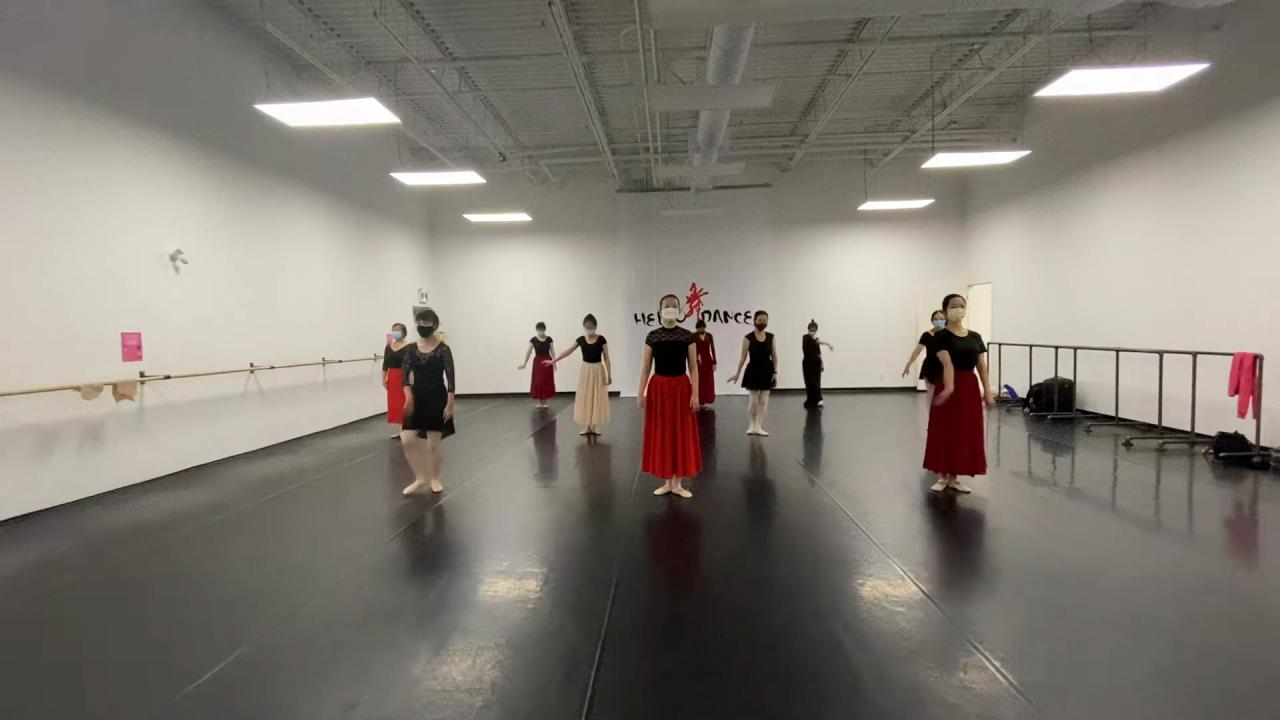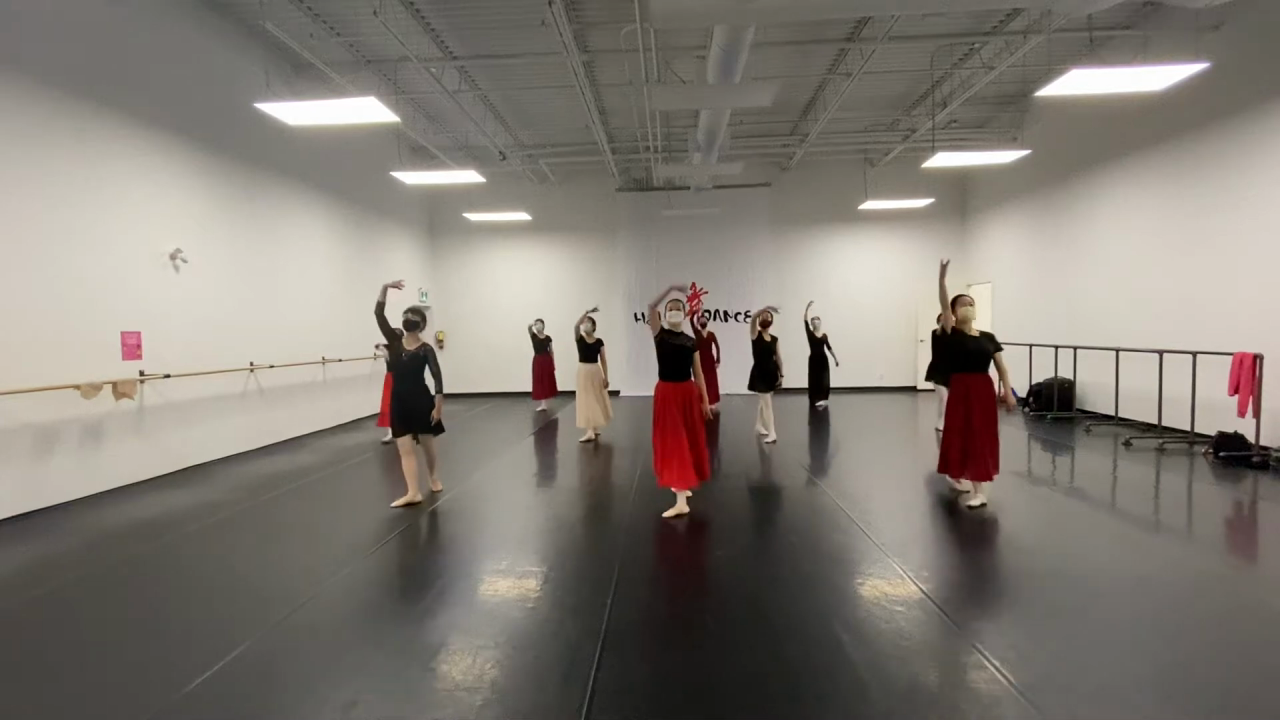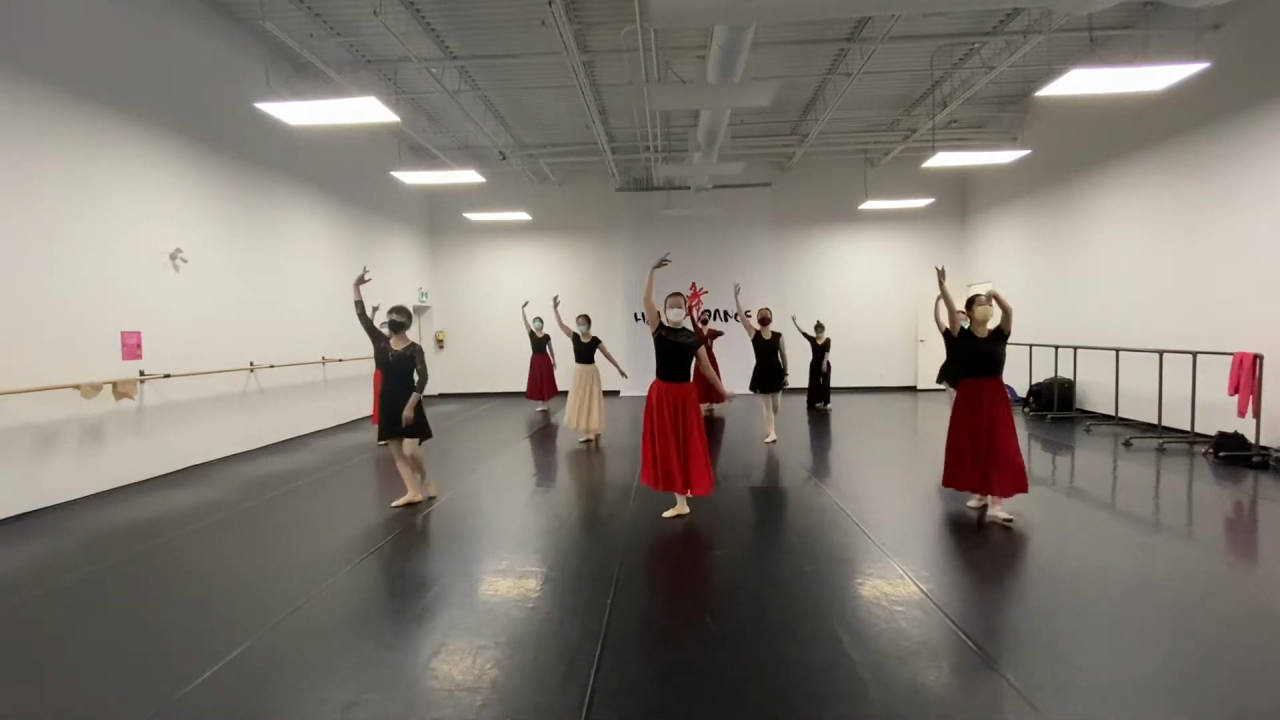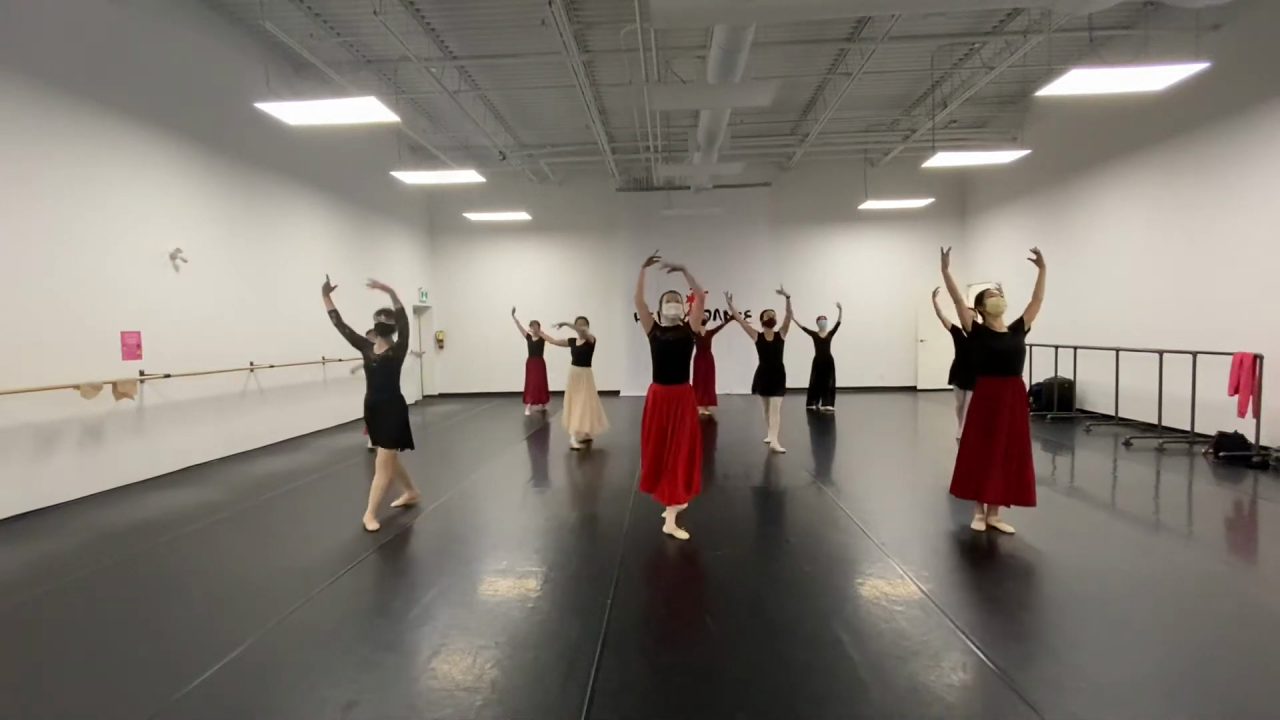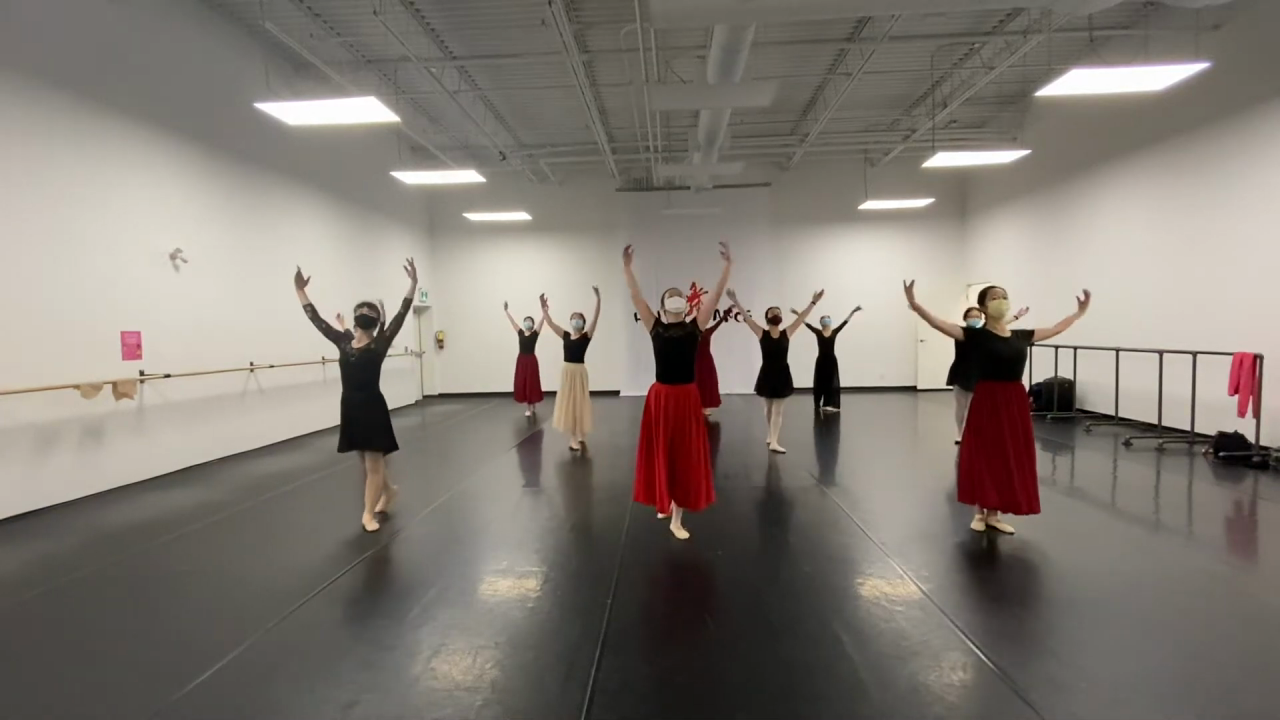
dt=0.7s
person 1, frame 1
left shoulder: (687, 336)
right shoulder: (653, 336)
left elbow: (693, 367)
right elbow: (646, 367)
left wrist: (695, 392)
right wrist: (641, 392)
left hip: (681, 386)
right hip: (659, 386)
left knee: (681, 435)
right knee: (661, 435)
left ankle: (677, 484)
right ankle: (667, 482)
person 1, frame 2
left shoulder: (690, 341)
right shoulder: (659, 333)
left elbow: (698, 372)
right elbow: (651, 309)
left wrist: (705, 400)
right wrist: (668, 291)
left hip: (688, 394)
right hip: (666, 393)
left knee: (688, 441)
right knee: (672, 443)
left ankle: (682, 484)
right ankle: (681, 501)
person 1, frame 3
left shoulder: (693, 337)
right shoulder: (658, 330)
left elbow: (705, 366)
right elbow: (646, 300)
left wrist: (722, 390)
right wrist: (653, 271)
left hip: (685, 394)
right hip: (660, 393)
left knee: (689, 444)
right knee: (665, 446)
left ankle: (688, 489)
right ankle: (680, 500)
person 1, frame 4
left shoulder: (690, 330)
right shoulder: (653, 330)
left elbow: (700, 297)
right elbow: (638, 300)
left wrist: (684, 271)
right wrist: (643, 269)
left hip: (682, 396)
right hip: (658, 395)
left knee: (680, 453)
right knee: (659, 451)
left ankle: (670, 520)
right ankle: (675, 501)
person 1, frame 5
left shoulder: (695, 327)
right shoulder: (655, 327)
left elbow: (716, 295)
right elbow: (635, 296)
left wrist: (727, 264)
right wrist: (627, 265)
left hip: (687, 397)
right hip: (660, 397)
left knee: (686, 456)
right knee: (660, 453)
left ankle: (677, 519)
right ankle: (665, 504)
person 2, frame 1
left shoulder: (975, 337)
right shoulder: (941, 336)
left elbow: (982, 366)
right elbow: (947, 361)
left wrist: (987, 391)
right wrist: (948, 387)
left hip: (970, 387)
right hip: (950, 386)
left knee: (967, 434)
right knee: (945, 433)
left ankle: (954, 478)
right ankle: (942, 477)
person 2, frame 2
left shoulder: (988, 338)
right shoulder: (952, 335)
left elbow: (1001, 365)
right elbow: (944, 306)
left wrist: (1007, 391)
right wrist: (942, 278)
left hip: (985, 390)
right hip: (961, 390)
left knee: (982, 438)
right knee: (963, 436)
left ankle: (959, 478)
right ankle: (978, 491)
person 2, frame 3
left shoulder: (1000, 335)
right shoulder: (962, 336)
left elbow: (1009, 312)
right elbow: (951, 310)
left wrist: (998, 298)
right wrist: (942, 286)
left hip: (995, 395)
right hip: (969, 395)
left knee: (1000, 449)
right knee: (971, 447)
left ankle: (995, 505)
right ankle: (980, 494)
person 2, frame 4
left shoulder: (1017, 330)
right shoulder: (976, 332)
left elbow: (1037, 300)
right elbow: (958, 300)
left wrist: (1042, 269)
right wrist: (946, 270)
left hip: (1014, 397)
right hip: (986, 396)
left knee: (1008, 456)
right knee: (981, 454)
left ankle: (994, 514)
right ankle: (980, 512)
person 2, frame 5
left shoulder: (1021, 337)
right shoulder: (976, 335)
left elbow: (1054, 330)
right elbow: (940, 325)
left wrist: (1079, 312)
right wrist: (914, 304)
left hip: (1016, 402)
right hip: (987, 401)
left knee: (1011, 459)
right knee: (984, 457)
left ankle: (994, 514)
right ankle: (979, 513)
person 3, frame 1
left shoulder: (443, 349)
right shoulder: (412, 349)
left elbow: (450, 378)
right elbow: (405, 375)
left wrist: (450, 404)
right wrist: (408, 395)
left hip: (437, 399)
right hip: (417, 399)
left knee: (434, 443)
right knee: (407, 440)
left ankle: (434, 478)
right ankle: (421, 478)
person 3, frame 2
left shoulder: (426, 349)
right shoulder: (394, 341)
left elbow: (437, 378)
right elbow: (379, 314)
left wrist: (438, 406)
right wrist: (385, 288)
left hip: (421, 400)
right hip: (399, 401)
left knee: (427, 443)
right knee: (405, 448)
left ankle: (433, 477)
right ankle: (413, 492)
person 3, frame 3
left shoulder: (414, 349)
right shoulder: (380, 342)
left elbow: (422, 378)
right elbow: (362, 316)
left wrist: (411, 404)
right wrist: (356, 288)
left hip: (408, 402)
right hip: (387, 402)
left knee: (409, 451)
right knee: (397, 452)
left ankle: (426, 479)
right ankle: (413, 492)
person 3, frame 4
left shoulder: (398, 349)
right shoulder: (366, 347)
left elbow: (402, 321)
right elbow: (340, 325)
left wrist: (389, 292)
right wrist: (326, 297)
left hip: (392, 407)
right hip: (372, 407)
left knee: (383, 463)
right knee: (389, 457)
left ankle: (370, 513)
right ankle: (411, 492)
person 3, frame 5
left shoulder: (379, 344)
right shoulder: (343, 341)
left elbow: (402, 314)
right elbow: (315, 318)
left wrist: (413, 283)
right wrist: (301, 291)
left hip: (372, 406)
right hip: (349, 406)
left knee: (373, 463)
right knee: (368, 460)
left ankle: (368, 513)
right ankle: (387, 491)
